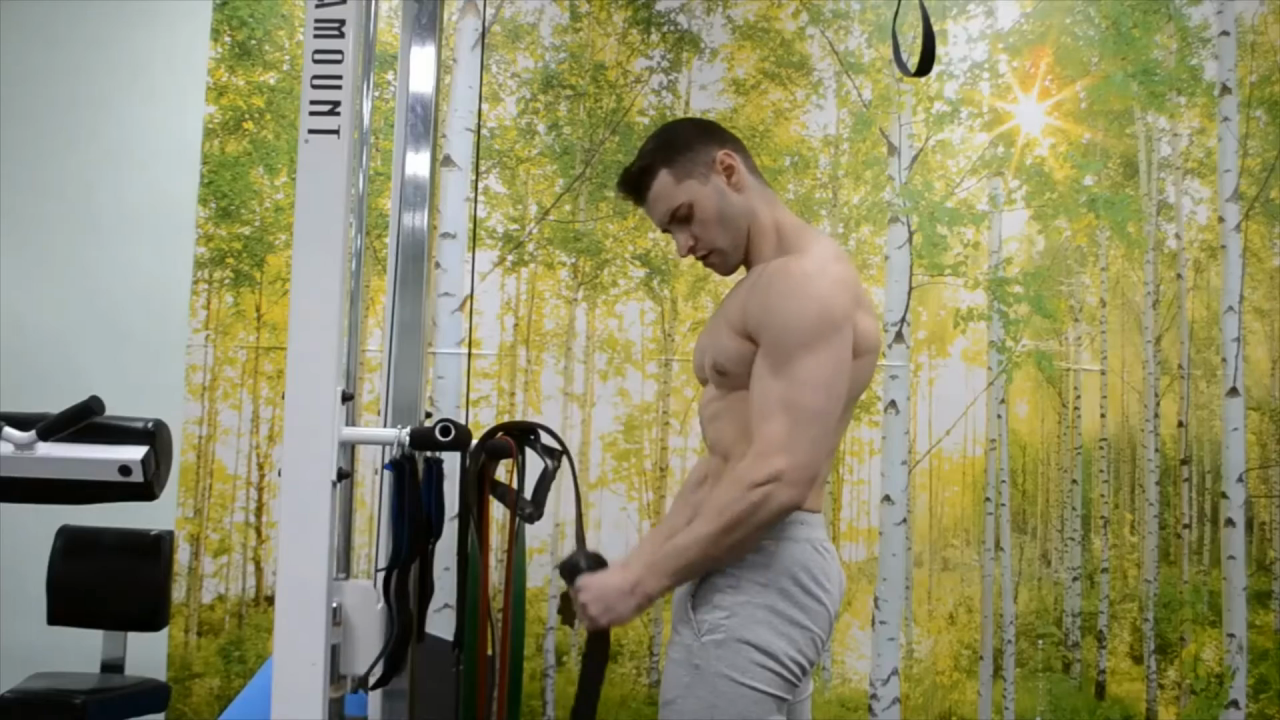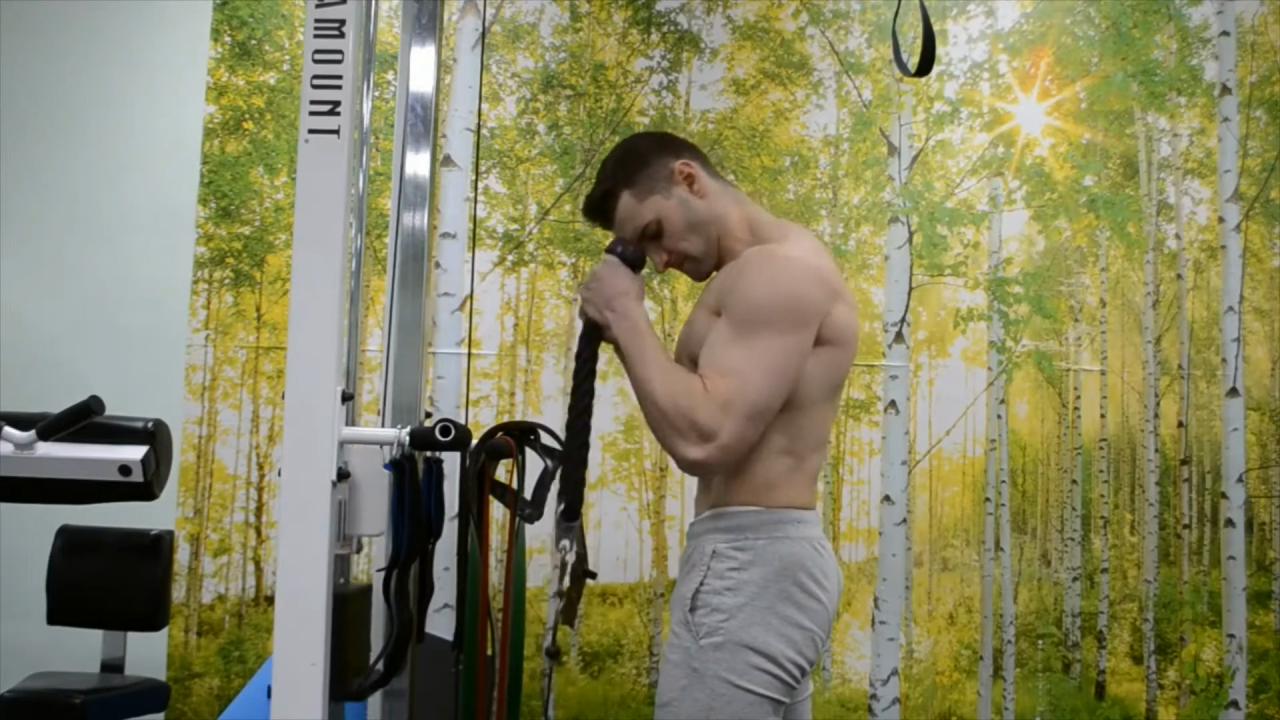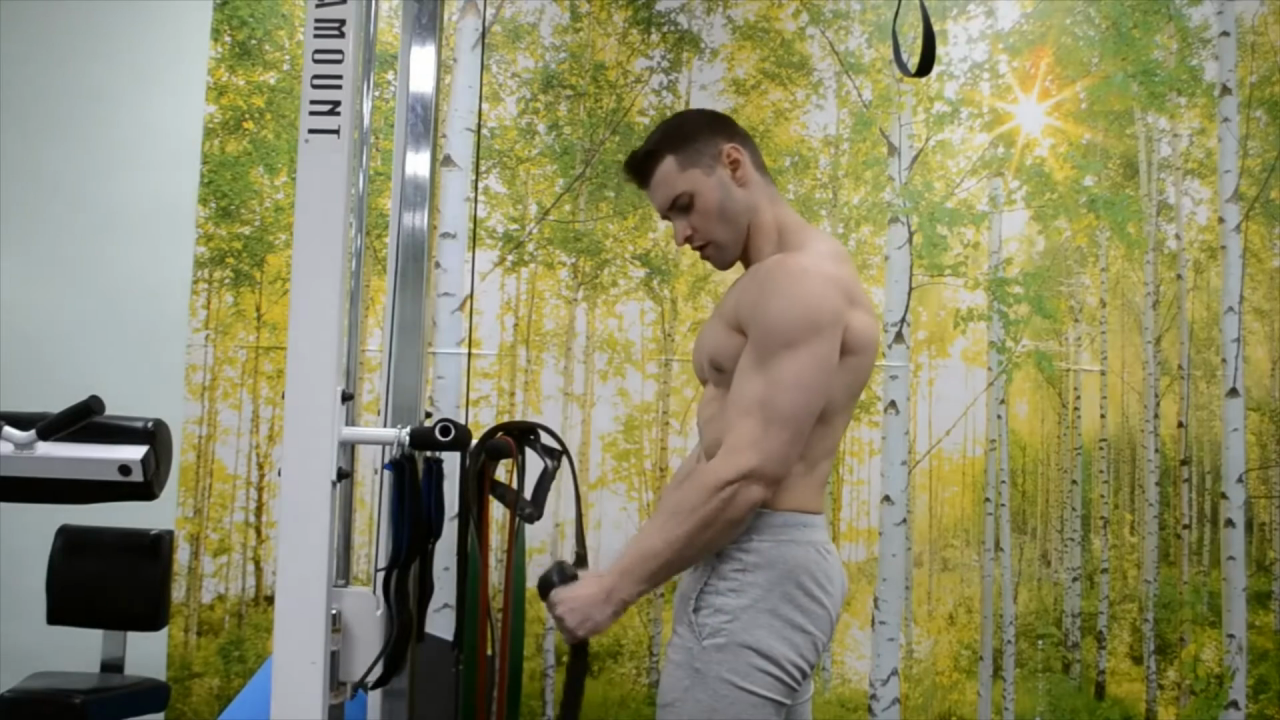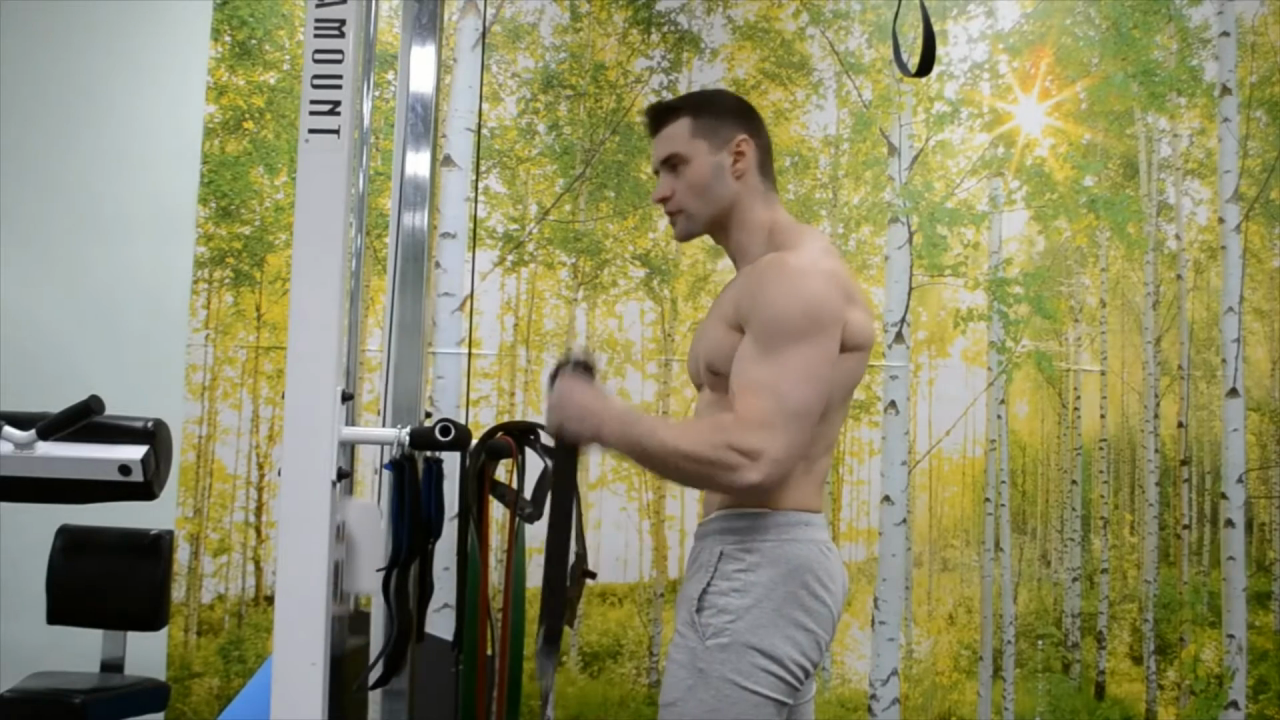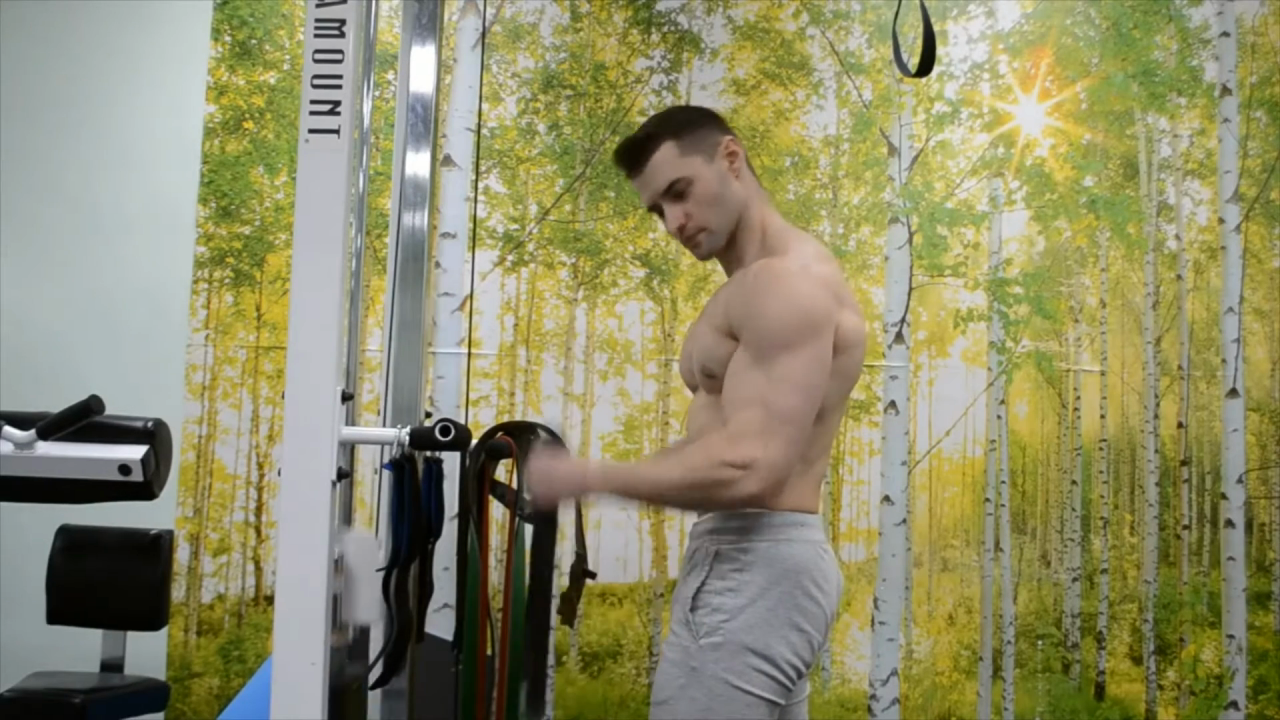
dt=1s
person 1, frame 1
left shoulder: (804, 281)
right shoulder: (772, 287)
left elbow: (778, 477)
left wrist: (643, 580)
right wrist: (638, 561)
left hip: (757, 570)
right hip: (760, 565)
person 1, frame 2
left shoulder: (779, 269)
right shoulder: (763, 275)
left elbow: (705, 438)
right elbow: (707, 438)
left wrist: (626, 319)
right wrist: (627, 328)
left hip: (750, 564)
right hip: (761, 558)
person 1, frame 3
left shoulder: (800, 281)
right shoulder: (779, 284)
left elbow: (747, 476)
right elbow: (716, 452)
left wrist: (615, 587)
right wrist: (626, 570)
left hip: (758, 572)
right hip: (769, 566)
person 1, frame 4
left shoulder: (796, 276)
right shoulder: (768, 282)
left elbow: (751, 458)
left wrist: (605, 419)
right wrist: (616, 422)
left hip: (757, 568)
right hip: (763, 563)
person 1, frame 5
left shoulder: (789, 280)
right shoulder: (759, 287)
left elbow: (748, 467)
left wrist: (589, 476)
right wrist: (605, 476)
left hip: (752, 569)
right hip: (760, 563)
